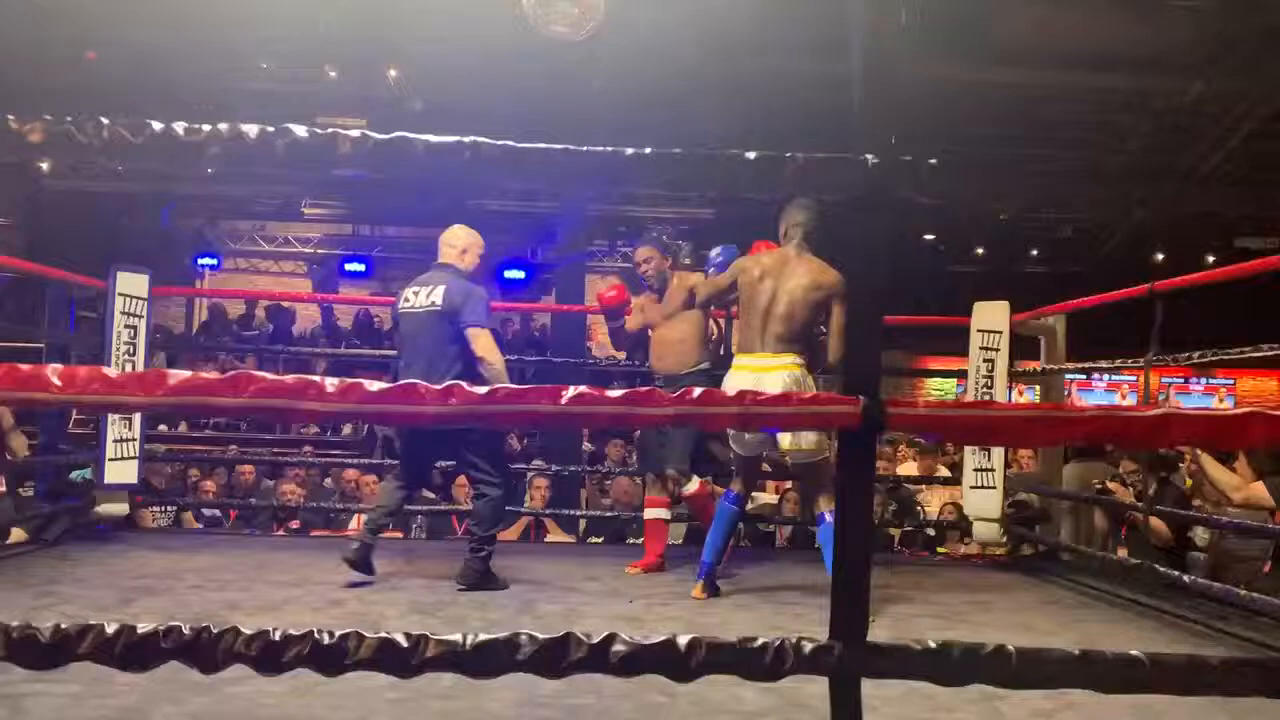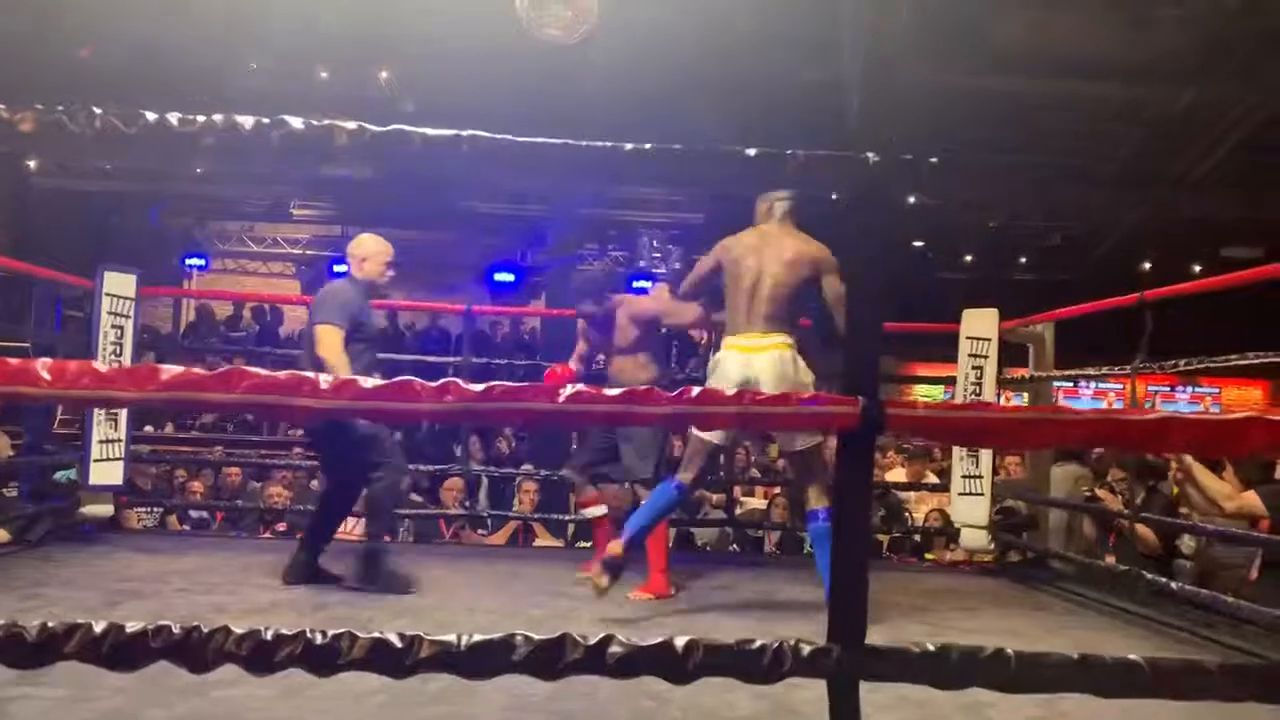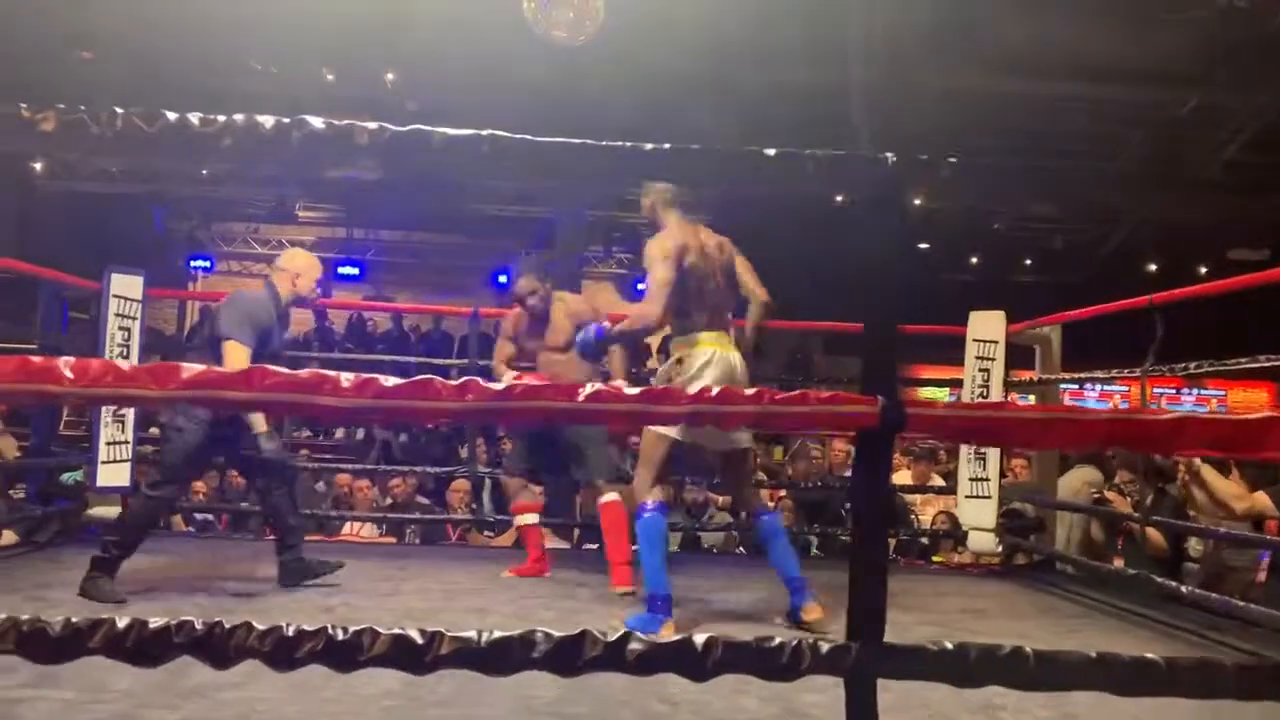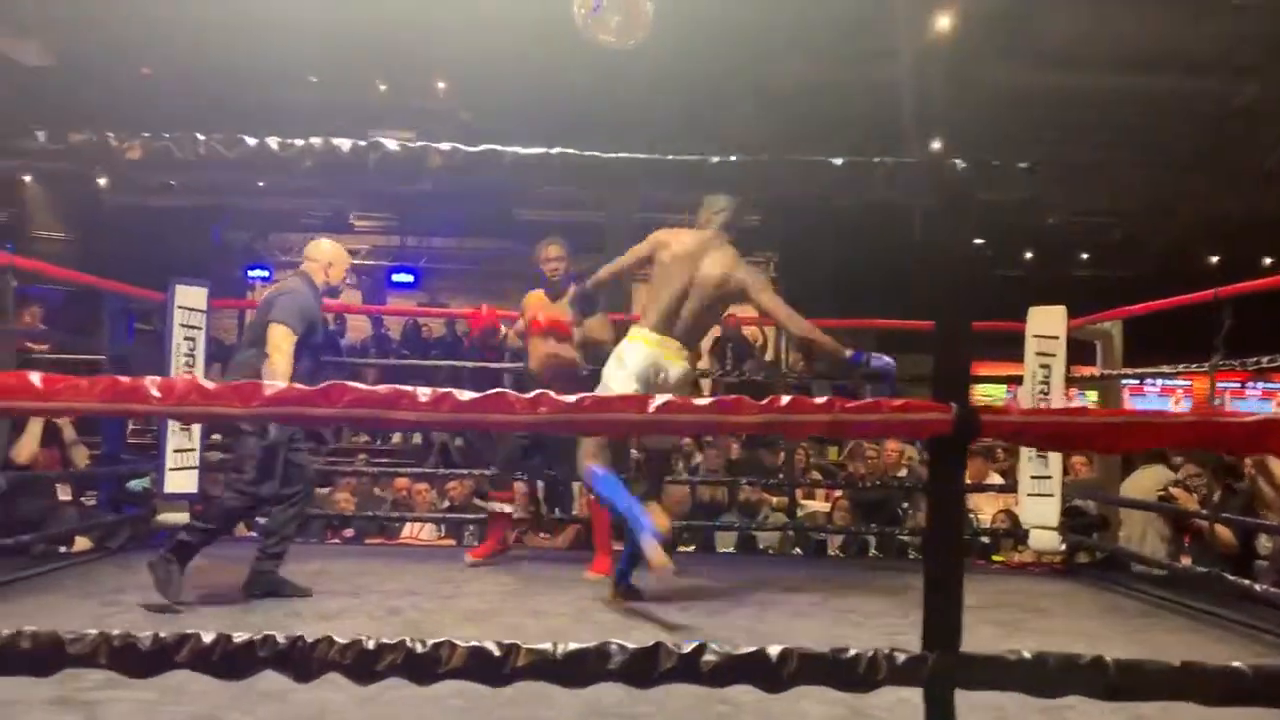
dt=0.4s
person 1, frame 1
left shoulder: (747, 264)
right shoulder: (830, 279)
left elbow: (702, 299)
right elbow: (835, 356)
left wrist: (715, 267)
left hip: (741, 379)
right hip: (787, 379)
left knee: (742, 482)
right knee: (823, 497)
left ankle: (704, 577)
person 1, frame 2
left shoulder: (730, 244)
right shoulder: (817, 254)
left elbow: (687, 290)
right elbow: (845, 328)
left hip: (728, 362)
right hip: (778, 363)
left knee: (689, 472)
right knee: (816, 490)
left ankle: (625, 541)
person 1, frame 3
left shoulder: (662, 244)
right shoulder: (720, 242)
left elbow: (655, 315)
right elbow: (758, 300)
left wrist: (606, 334)
left hip: (692, 362)
right hip: (730, 361)
left knee: (646, 487)
right knee: (746, 493)
left ankle: (658, 613)
right ankle: (802, 600)
person 1, frame 4
left shoulder: (667, 239)
right shoulder: (741, 271)
left elbow: (603, 279)
right elbow: (796, 326)
left wrist: (582, 293)
right wrist: (853, 356)
left hip: (638, 351)
right hip: (675, 366)
left knee: (593, 461)
left ankle: (650, 530)
right ankle: (623, 576)
person 2, frame 1
left shoulder: (411, 291)
right shoulder: (468, 291)
right elbow: (485, 352)
left knee: (408, 478)
right knee: (491, 483)
left ankle: (365, 542)
right ankle: (477, 567)
person 2, frame 2
left shoulder: (352, 299)
right shoulder: (338, 296)
right elbow: (328, 350)
left knee: (343, 485)
right knee: (391, 470)
left ankle: (303, 563)
right ankle: (373, 563)
person 2, frame 3
left shoulder: (273, 311)
right shoulder: (249, 305)
right elbow: (235, 370)
left wrist: (260, 425)
right wrist: (262, 430)
left hip: (230, 410)
right hip: (197, 407)
left knee: (279, 471)
right knee: (162, 492)
left ankle: (292, 562)
right ankle: (101, 570)
person 2, frame 4
left shoulder: (299, 296)
right shoulder: (298, 296)
right elbow: (277, 352)
left knee: (297, 485)
right knee: (253, 489)
left ankle: (264, 573)
right ankle: (174, 557)
person 3, frame 1
left shoulder: (691, 284)
right shoulder: (643, 302)
right elbow: (624, 343)
right wrist: (613, 316)
left hip: (691, 384)
right hip: (660, 387)
left knee: (677, 470)
right knee: (653, 473)
right ankle: (653, 555)
person 3, frame 2
left shoulder: (638, 310)
right shoulder: (588, 323)
left elbow: (691, 317)
right elbow: (581, 357)
right wrist: (570, 369)
left knee: (642, 484)
right knee: (578, 473)
left ankle: (659, 580)
right ankle: (607, 547)
person 3, frame 3
left shoulder: (578, 309)
right shoulder: (513, 323)
left elbow: (614, 348)
right elbow: (500, 365)
right wrist: (519, 382)
left knee: (602, 481)
right knee: (513, 478)
left ankle: (621, 568)
right ankle: (536, 559)
person 3, frame 4
right shoulder: (530, 301)
left elbow: (607, 339)
right elbow: (515, 340)
left wrist: (572, 330)
right wrist: (495, 329)
left hip: (572, 395)
left ankle: (604, 555)
right ankle: (496, 539)
